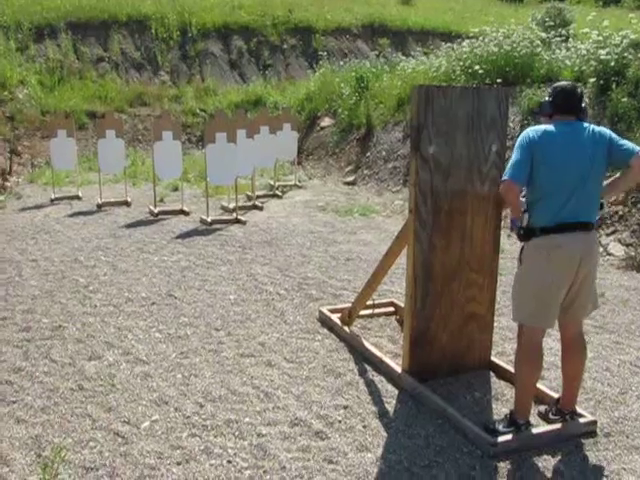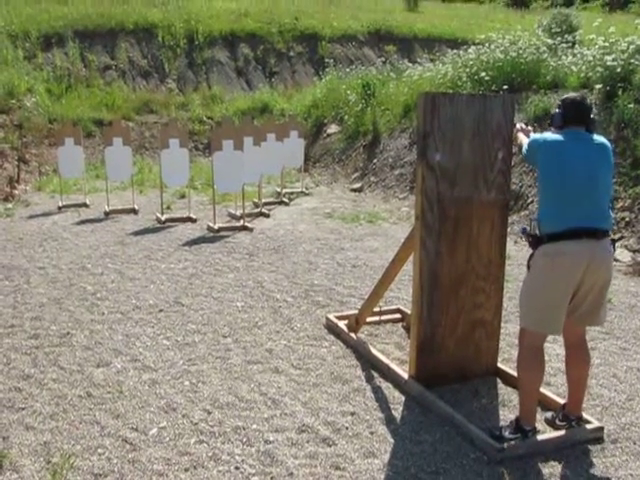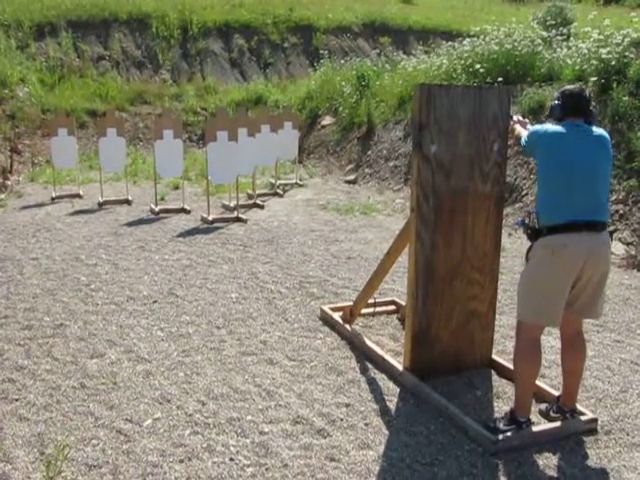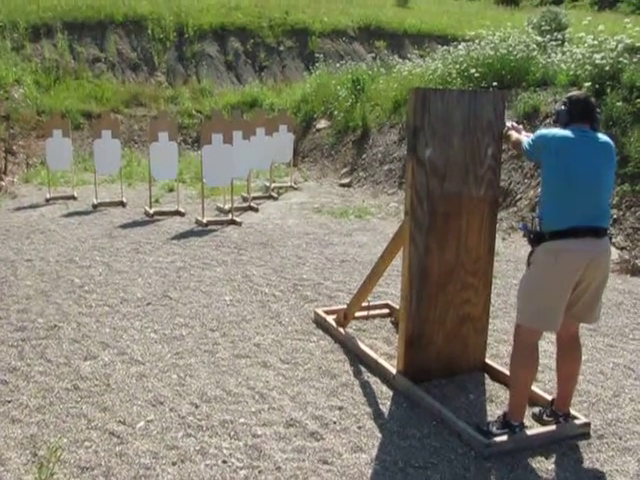
dt=1s
person 1, frame 1
left shoulder: (534, 137)
right shoulder: (600, 137)
left elbow: (509, 188)
left wrist: (516, 210)
right wrist: (604, 191)
left hip: (547, 244)
right hip: (586, 242)
left knee: (530, 333)
right knee: (573, 329)
left ankle: (520, 418)
right ankle: (567, 407)
person 1, frame 2
left shoulder: (544, 144)
right shoulder: (603, 148)
left elbow: (527, 149)
left wrist: (522, 134)
left hip: (558, 251)
right hip: (599, 250)
left knee: (531, 338)
right knee: (575, 334)
left ankle: (525, 424)
right ankle: (572, 413)
person 1, frame 3
left shoulder: (545, 135)
right shoulder: (602, 140)
left elbow: (524, 140)
left wrist: (519, 126)
left hip: (557, 244)
right hip: (597, 242)
left knee: (528, 331)
right knee: (572, 327)
left ankle: (520, 416)
right ankle: (566, 405)
person 1, frame 4
left shoulder: (551, 140)
right shoulder: (606, 146)
left elbow: (522, 145)
left wrist: (512, 132)
right wrist: (525, 133)
left hip: (559, 249)
right hip: (598, 248)
left knee: (526, 335)
right knee: (569, 331)
left ankle: (513, 420)
right ankle: (560, 410)
